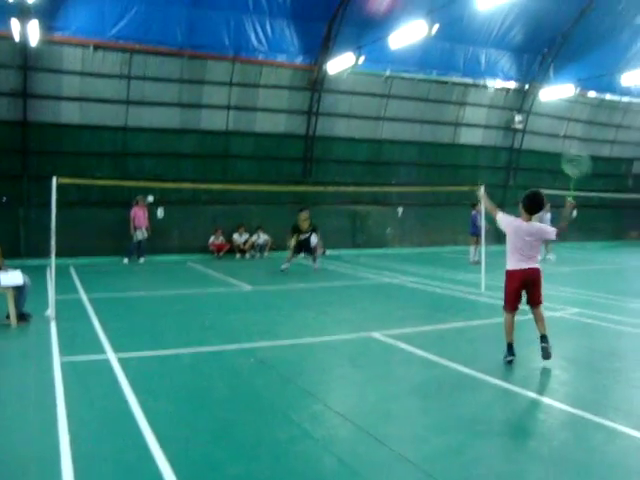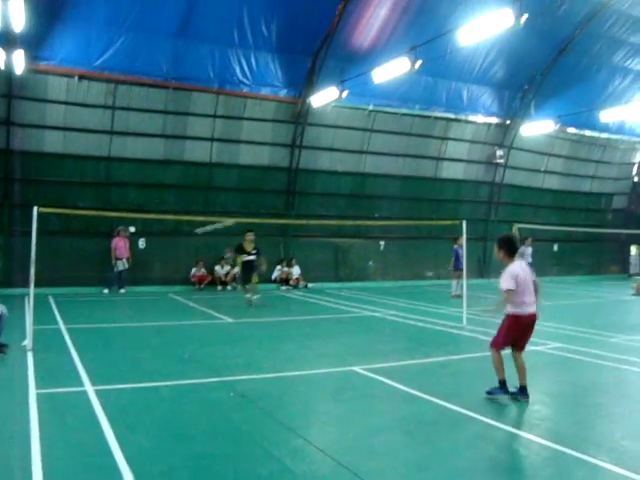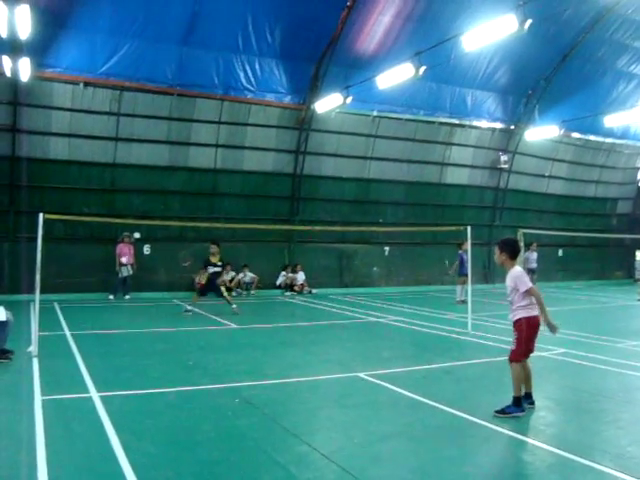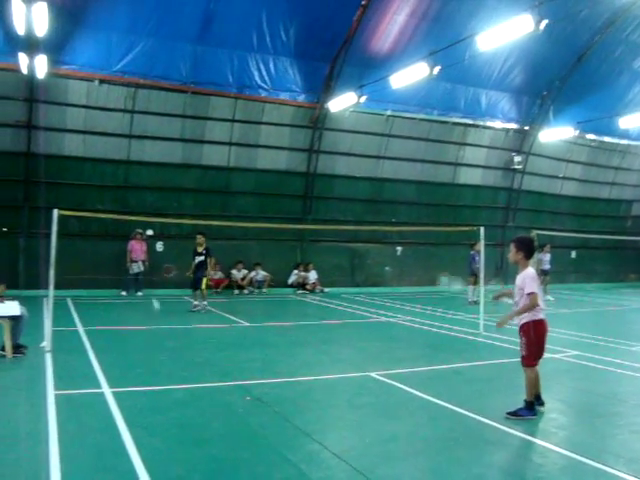
dt=0.3s
person 1, frame 1
left shoulder: (512, 223)
right shoulder: (540, 229)
left elbow: (492, 210)
right elbow: (559, 232)
left wrist: (483, 196)
right wrist: (568, 211)
left hip: (514, 272)
right hip: (533, 272)
left knee: (509, 312)
right knee: (536, 308)
left ankle: (510, 351)
right ankle: (544, 340)
person 1, frame 2
left shoulder: (509, 274)
right shoulder: (524, 266)
left elbow: (508, 297)
right elbow: (536, 286)
right wrist: (534, 302)
left hip: (516, 316)
right hip: (531, 315)
left knee: (495, 348)
right knee: (517, 352)
left ankle: (502, 387)
right ankle: (523, 391)
person 1, frame 3
left shoulder: (517, 274)
right shoulder: (513, 274)
left elbow: (536, 295)
right elbow: (522, 297)
left wrist: (546, 318)
right wrist: (545, 317)
left hip: (526, 320)
right hip: (524, 320)
left knee: (515, 360)
right knee: (522, 360)
left ankle: (517, 404)
right ankle: (528, 398)
person 1, frame 4
left shoulder: (529, 275)
right shoulder: (523, 274)
left elbow: (533, 302)
left wrist: (509, 316)
right wrist: (507, 293)
left hip: (532, 324)
right hip: (529, 323)
left knee: (528, 365)
right knee: (531, 364)
left ankle: (529, 407)
right ankle: (537, 398)
